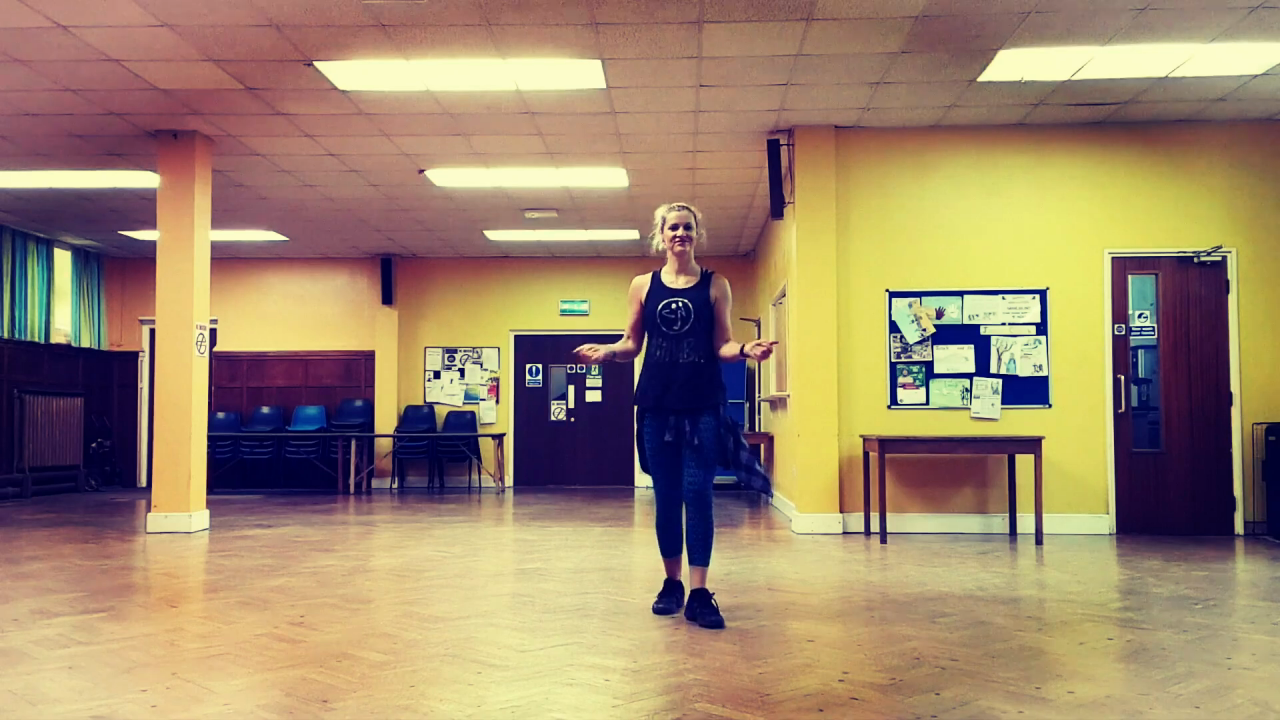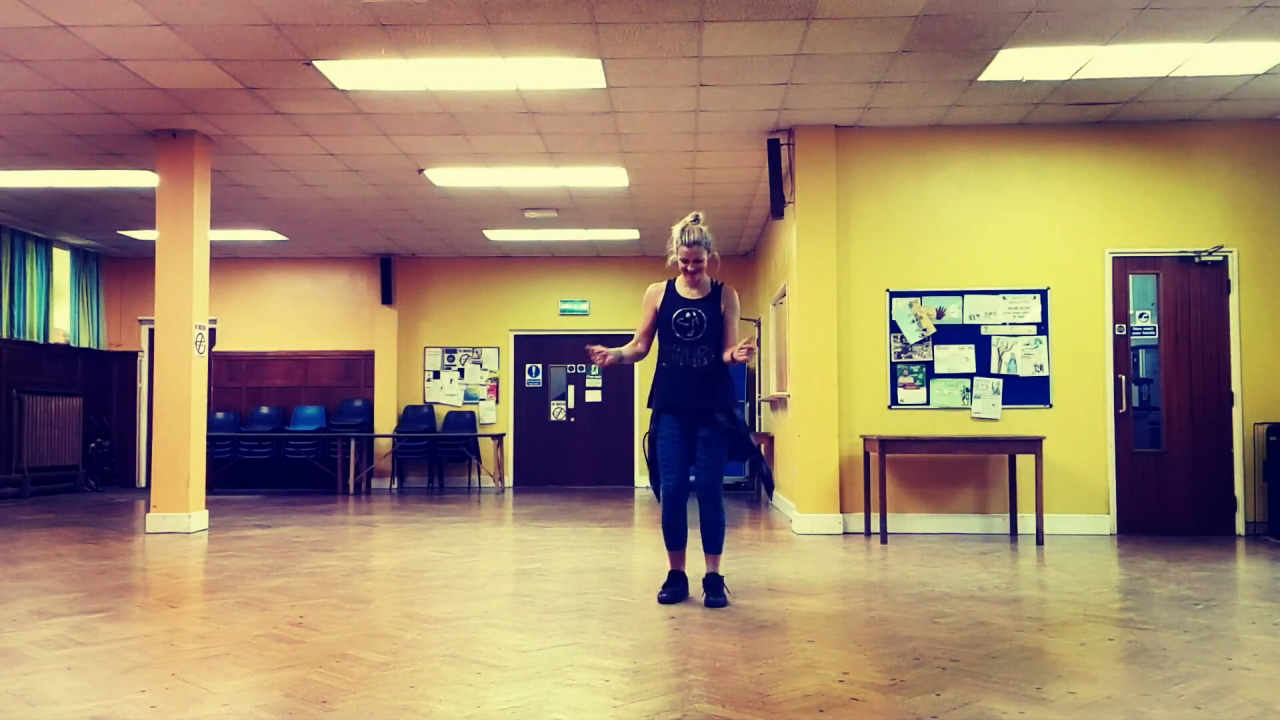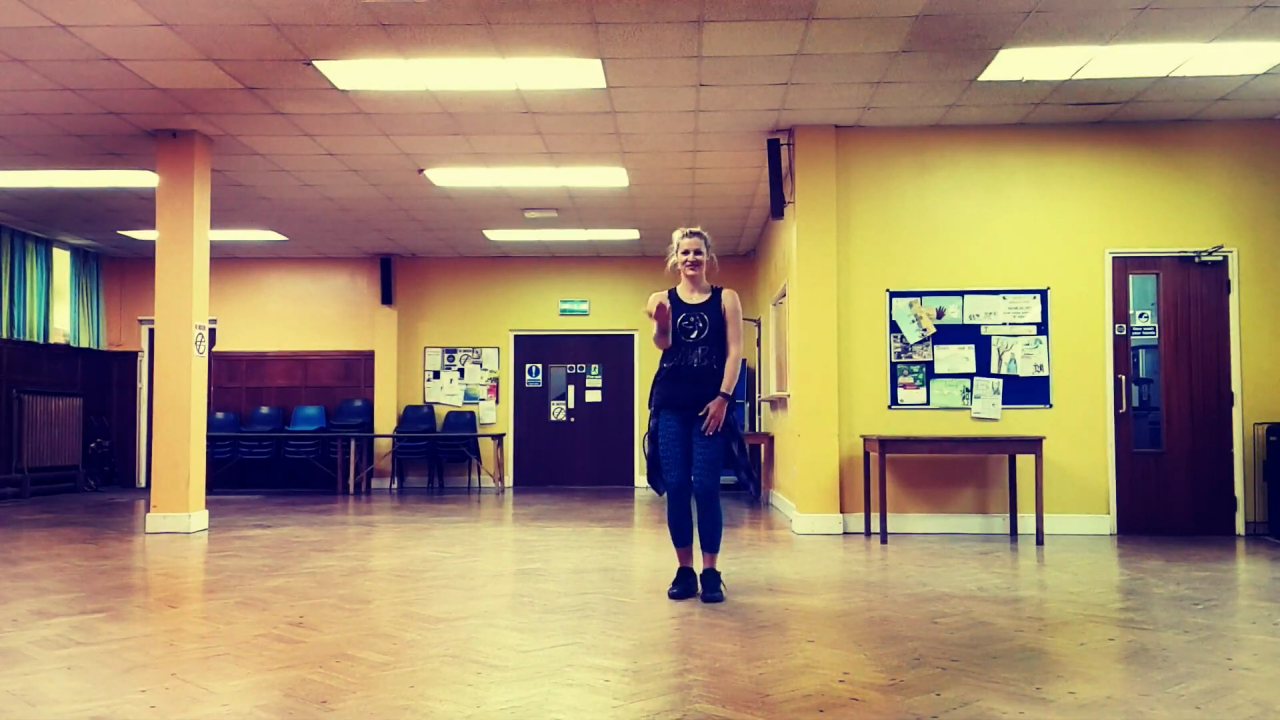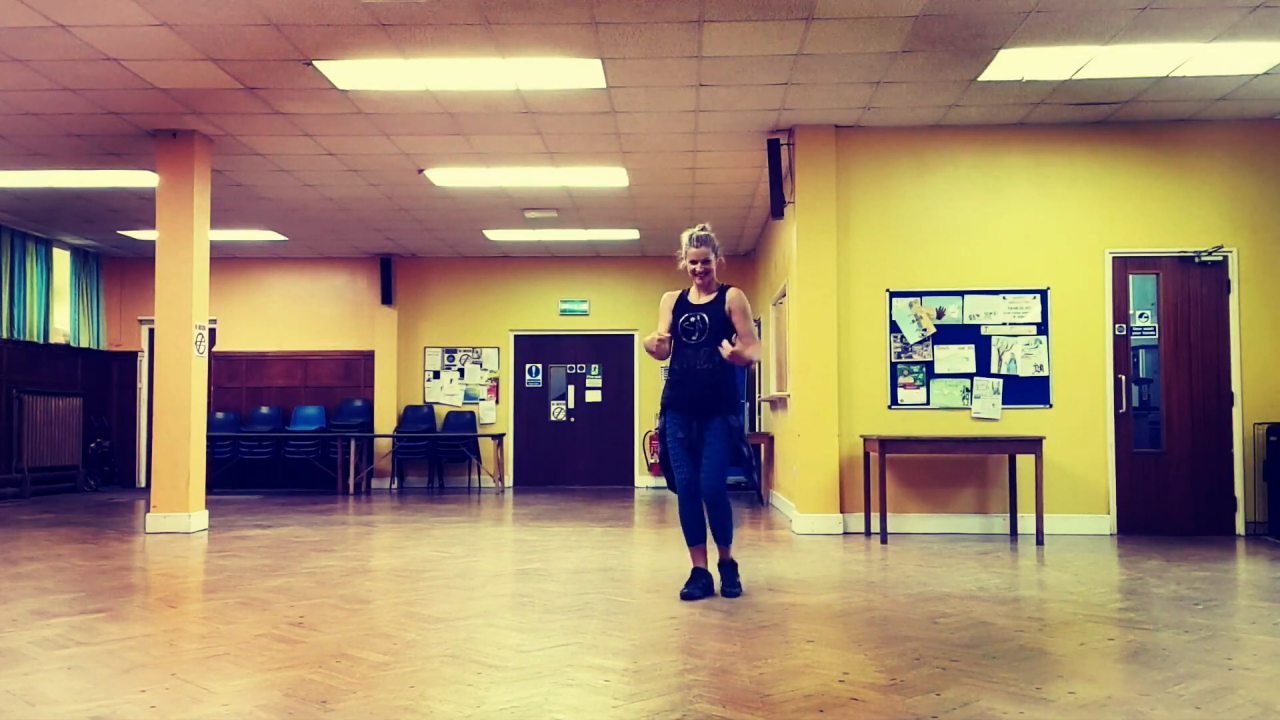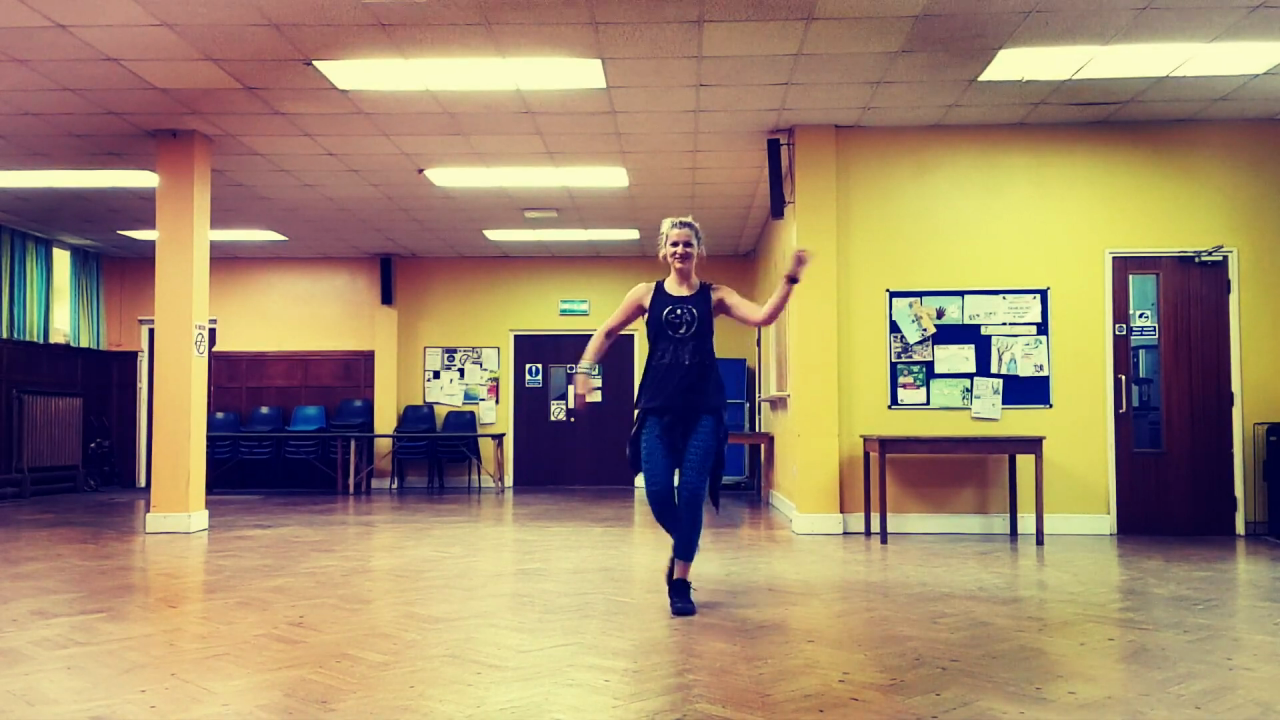
dt=1s
person 1, frame 1
left shoulder: (716, 284)
right shoulder: (643, 285)
left elbow: (722, 346)
right elbow: (632, 345)
left wrist: (748, 350)
right wrist: (604, 353)
left hip: (703, 403)
right hip: (656, 402)
left knee: (698, 495)
right knee: (666, 497)
left ankle: (699, 594)
right ankle: (672, 583)
person 1, frame 2
left shoulder: (725, 295)
right shoulder: (657, 293)
left elbow: (731, 349)
right elbow: (641, 346)
left wrist: (738, 355)
right wrist: (614, 356)
left hip: (714, 405)
right hip: (671, 405)
left knee: (709, 491)
right knee: (672, 491)
left ankle: (713, 577)
right ankle: (676, 574)
person 1, frame 3
left shoulder: (727, 298)
right shoulder: (661, 299)
left elbow: (735, 351)
right elbow: (663, 344)
left wrist: (724, 396)
right wrist: (662, 323)
left hip: (711, 401)
right hip: (670, 402)
left knee: (706, 489)
right knee: (676, 488)
left ankle: (710, 573)
right ankle: (684, 570)
person 1, frame 4
left shoulder: (733, 297)
right shoulder: (671, 300)
left elbow: (753, 350)
right elbow: (663, 353)
left wrist: (738, 355)
right wrist: (652, 344)
left hip: (719, 407)
right hip: (679, 405)
left knee: (713, 486)
right knee: (686, 487)
left ankle: (727, 562)
right ankle: (700, 572)
person 1, frame 5
left shoulder: (715, 294)
right shoulder: (646, 293)
left elbow: (762, 317)
right elbow: (605, 333)
left wrist: (788, 281)
right wrist: (585, 370)
left hip: (704, 405)
right hip: (658, 404)
left knee: (693, 491)
right knee: (658, 489)
left ankle: (680, 581)
right ankle: (680, 544)
